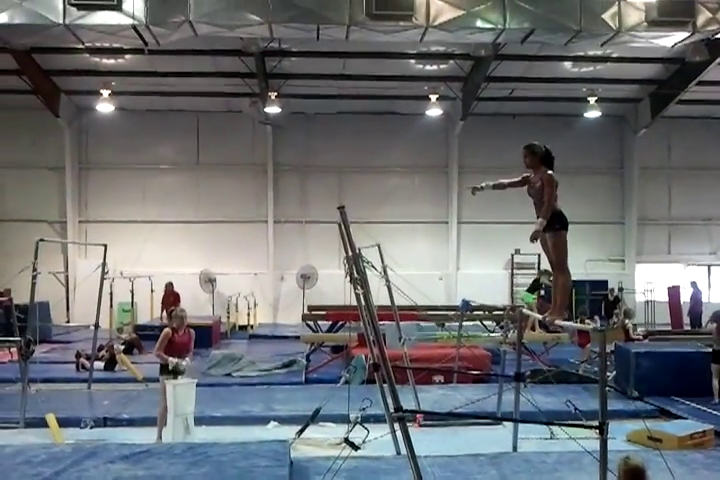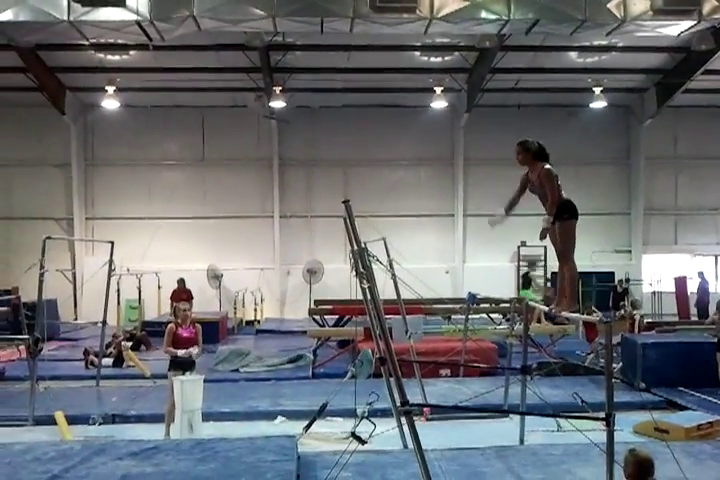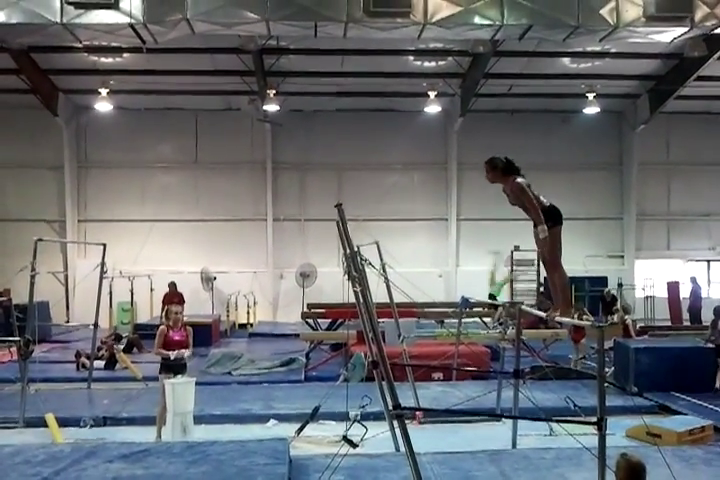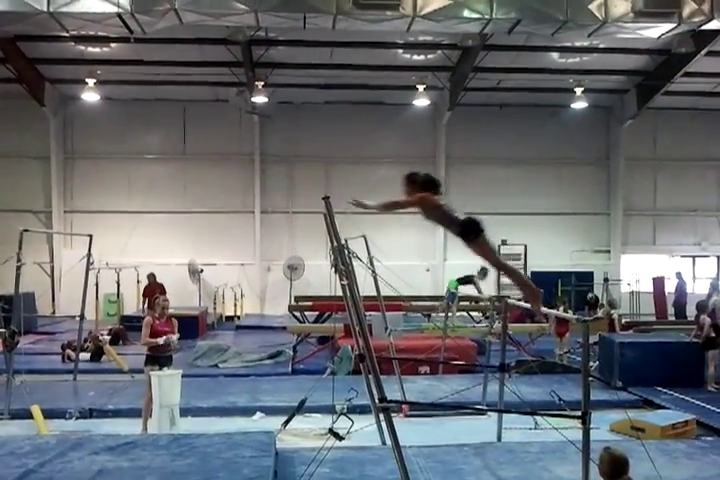
dt=0.5s
person 1, frame 1
left shoulder: (548, 176)
right shoulder: (529, 178)
left elbow: (549, 204)
right elbow: (506, 183)
left wrist: (538, 227)
right wrist: (483, 187)
left hip: (555, 221)
right hip: (545, 223)
left knee: (561, 268)
right knee: (555, 268)
left ankle: (561, 310)
right ankle: (555, 309)
person 1, frame 2
left shoulder: (546, 171)
right shoulder: (528, 175)
left elbow: (554, 199)
right elbow: (516, 198)
left wrist: (547, 224)
right wrist: (502, 215)
left hip: (565, 211)
right hip: (554, 213)
left knee: (567, 259)
right knee: (562, 259)
left ankle: (572, 302)
right ankle: (561, 300)
person 1, frame 3
left shoulder: (517, 184)
right shoulder: (506, 187)
left elbow: (534, 208)
left wrist: (543, 233)
right wrist: (540, 229)
left hip: (549, 216)
right hip: (540, 219)
left knee: (554, 264)
right knee: (548, 265)
left ankle: (566, 308)
right ankle: (559, 306)
person 1, frame 4
left shoulder: (423, 198)
right shoulder: (426, 199)
left elbow: (397, 204)
right elbow: (397, 204)
left wrist: (368, 205)
left hip: (467, 228)
right hip: (466, 227)
left knee: (498, 263)
right knee: (498, 264)
left ankle: (535, 296)
right ankle: (532, 296)
person 2, frame 1
left shoulder: (191, 333)
right shoulder: (168, 332)
right elbow: (157, 352)
left wrist: (187, 360)
right wrist: (170, 360)
left hip: (180, 368)
right hip: (166, 368)
right knee: (165, 403)
right ankle: (159, 436)
person 2, frame 2
left shoulder: (196, 327)
right shoulder: (172, 327)
left elbow: (200, 345)
right elbow: (166, 348)
left wrist: (196, 351)
right wrist: (180, 352)
left hip: (190, 364)
right hip: (176, 364)
right knee: (173, 399)
right ankle: (167, 432)
person 2, frame 3
left shoulder: (187, 329)
right shoulder: (163, 329)
left elbow: (190, 348)
right elbow: (157, 350)
left wrist: (186, 353)
right wrist: (172, 354)
left hip: (182, 367)
right hip: (167, 367)
right knee: (165, 402)
right ankle: (158, 435)
person 2, frame 4
left shoulder: (173, 321)
right shoulder: (149, 320)
left elbow: (176, 341)
right elbow: (144, 340)
left wrist: (173, 339)
right wrist: (161, 340)
left hip: (167, 359)
right hip: (152, 359)
right knee: (150, 394)
right ankle: (144, 427)
